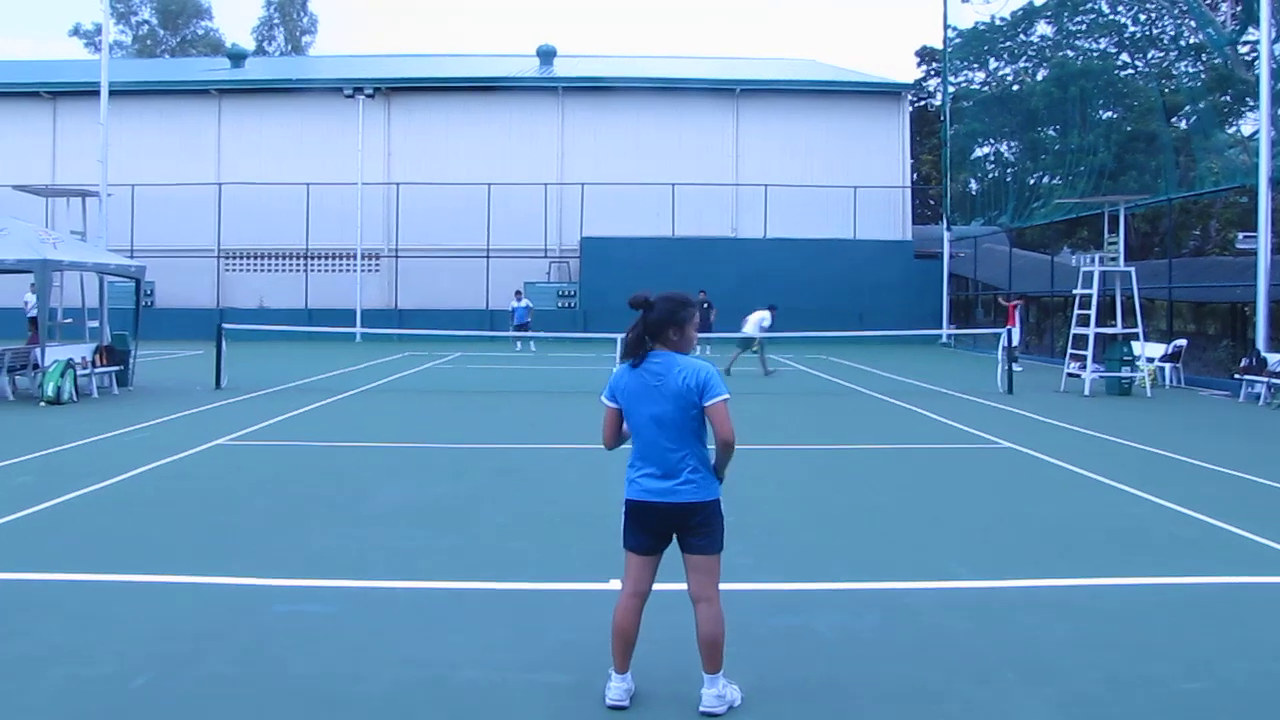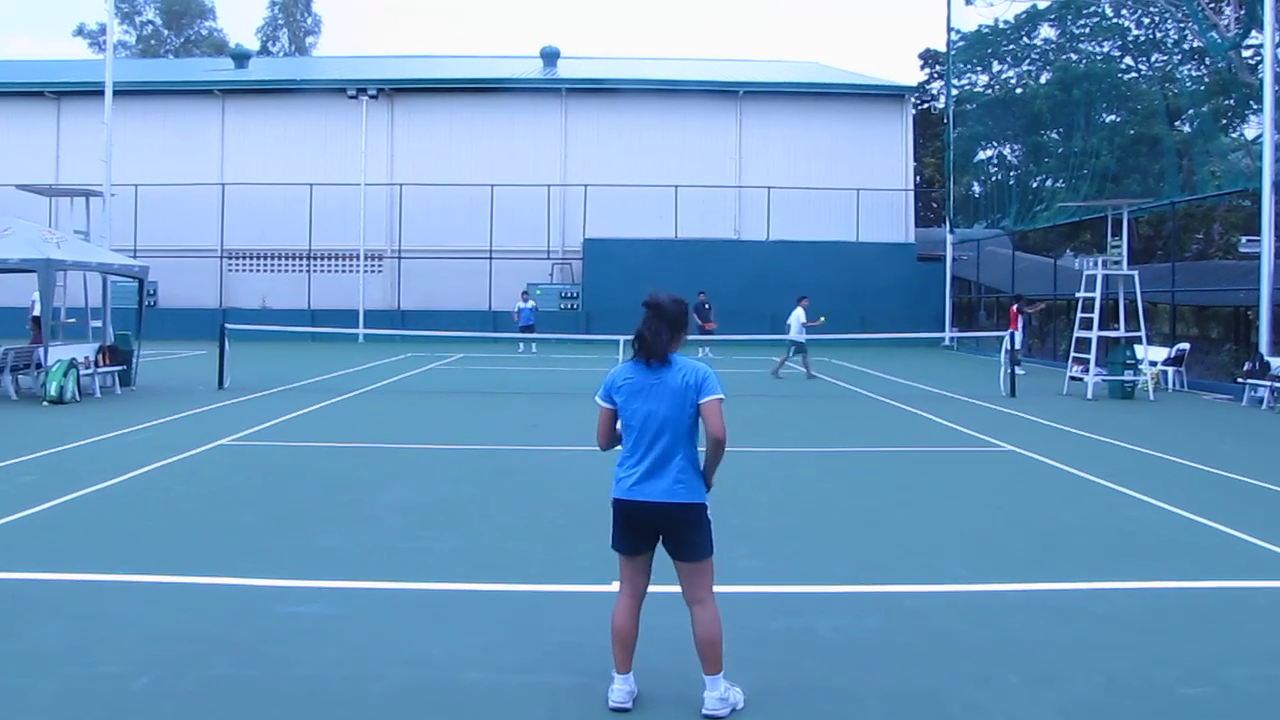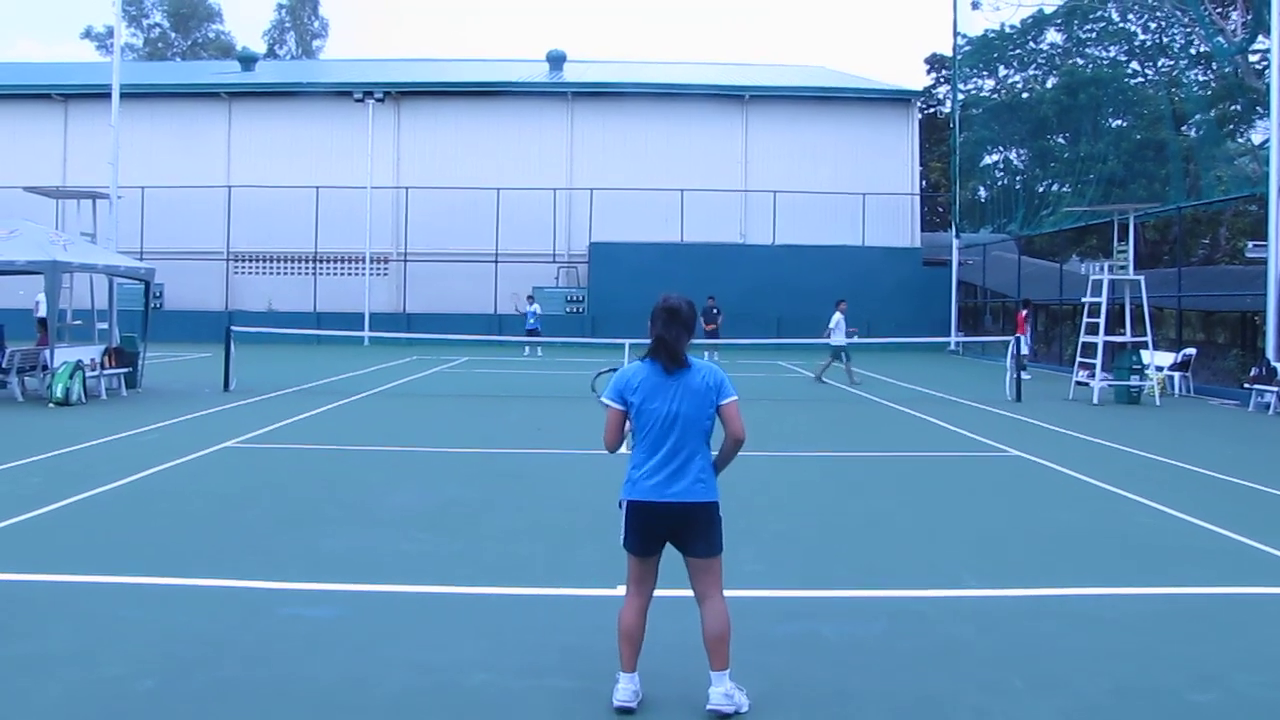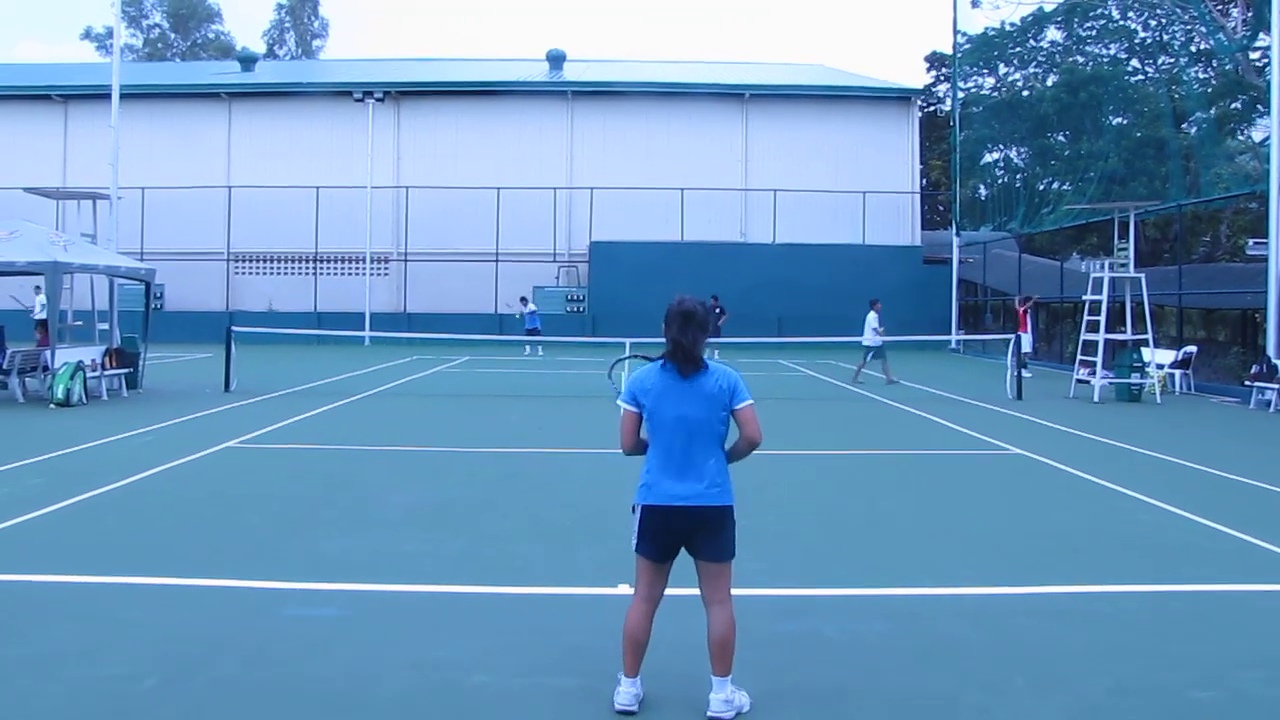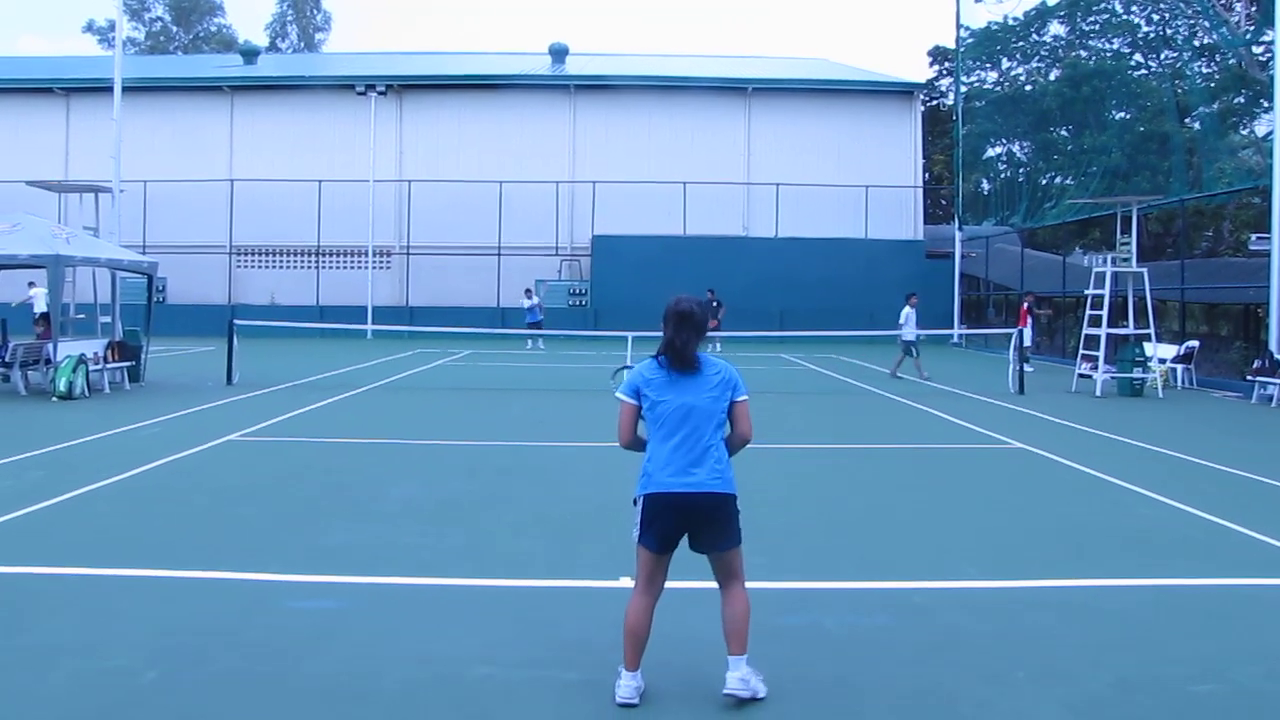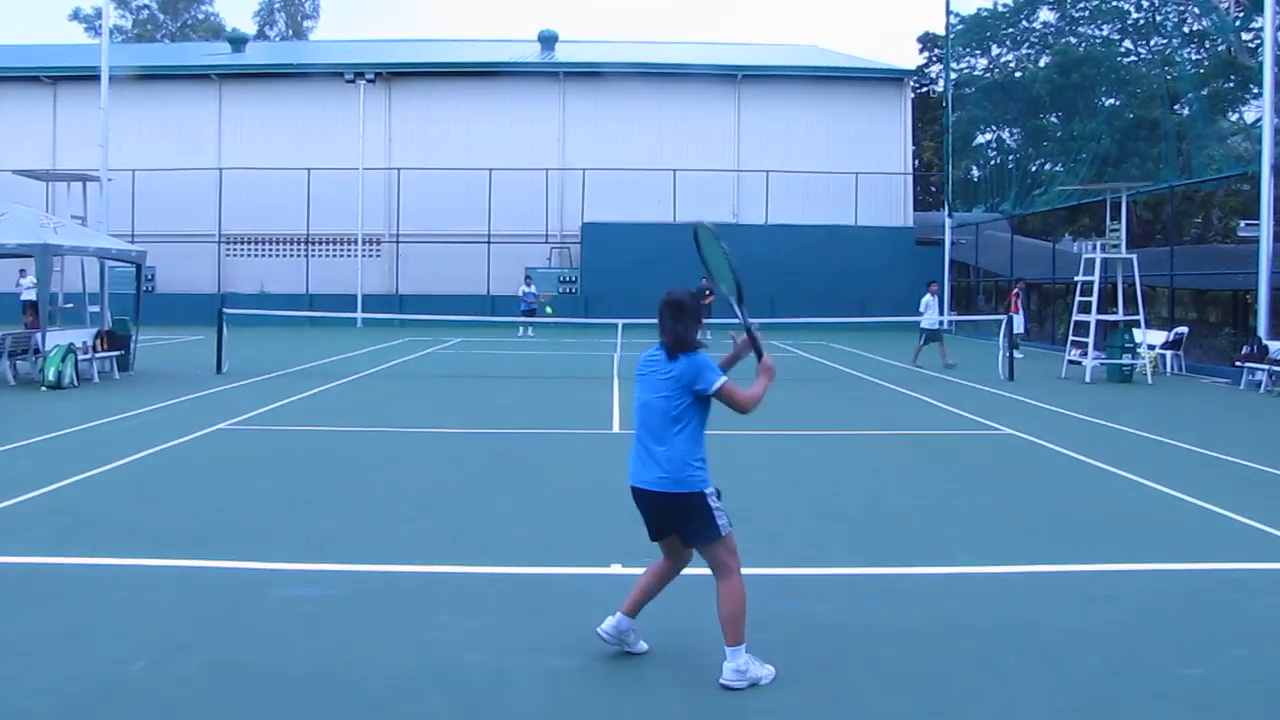
dt=0.5s
person 1, frame 1
left shoulder: (622, 376)
right shoulder: (701, 374)
left elbow: (610, 440)
right elbow: (726, 438)
right wrist: (719, 470)
left hip: (643, 499)
right hip: (697, 499)
left knee: (632, 593)
right knee: (705, 597)
left ankle: (619, 682)
person 1, frame 2
left shoulder: (618, 376)
right shoulder: (698, 374)
left elbow: (604, 440)
right elbow: (717, 435)
right wrist: (707, 474)
left hip: (629, 500)
right hip: (684, 500)
left knee: (629, 594)
right knee: (700, 598)
left ankle: (622, 684)
person 1, frame 3
left shoulder: (628, 377)
right shoulder: (712, 376)
left elbow: (611, 443)
right elbow: (737, 435)
left hip: (643, 501)
right hip: (698, 502)
left knee: (637, 594)
right knee: (710, 596)
left ankle: (627, 685)
person 1, frame 4
left shoulder: (641, 380)
right shoulder: (727, 379)
left elbow: (629, 445)
right elbow: (752, 438)
left hip: (657, 504)
right hip: (712, 505)
left knee: (644, 599)
right knee: (718, 601)
person 1, frame 5
left shoulder: (641, 375)
right shoulder: (726, 374)
left elbow: (626, 438)
right elbow: (742, 435)
left hip: (659, 493)
right hip: (715, 493)
left knee: (646, 588)
right knee: (732, 583)
left ankle: (628, 681)
right ankle: (738, 673)
person 1, frame 6
left shoulder: (648, 360)
right shoulder: (695, 362)
right elbow: (743, 403)
left wrist: (734, 355)
right wrist: (765, 374)
left hip: (644, 483)
right hip: (684, 486)
left knee: (674, 557)
right knee: (727, 570)
left ankle: (619, 622)
right ankle: (737, 663)
